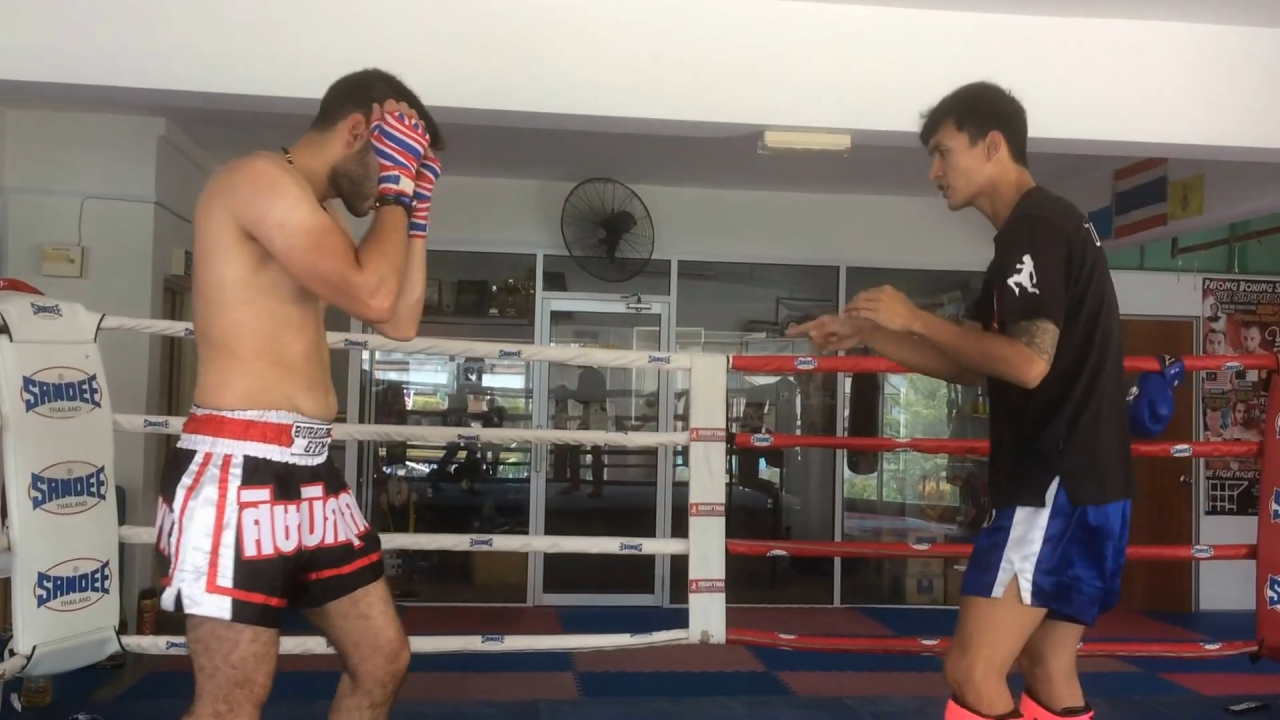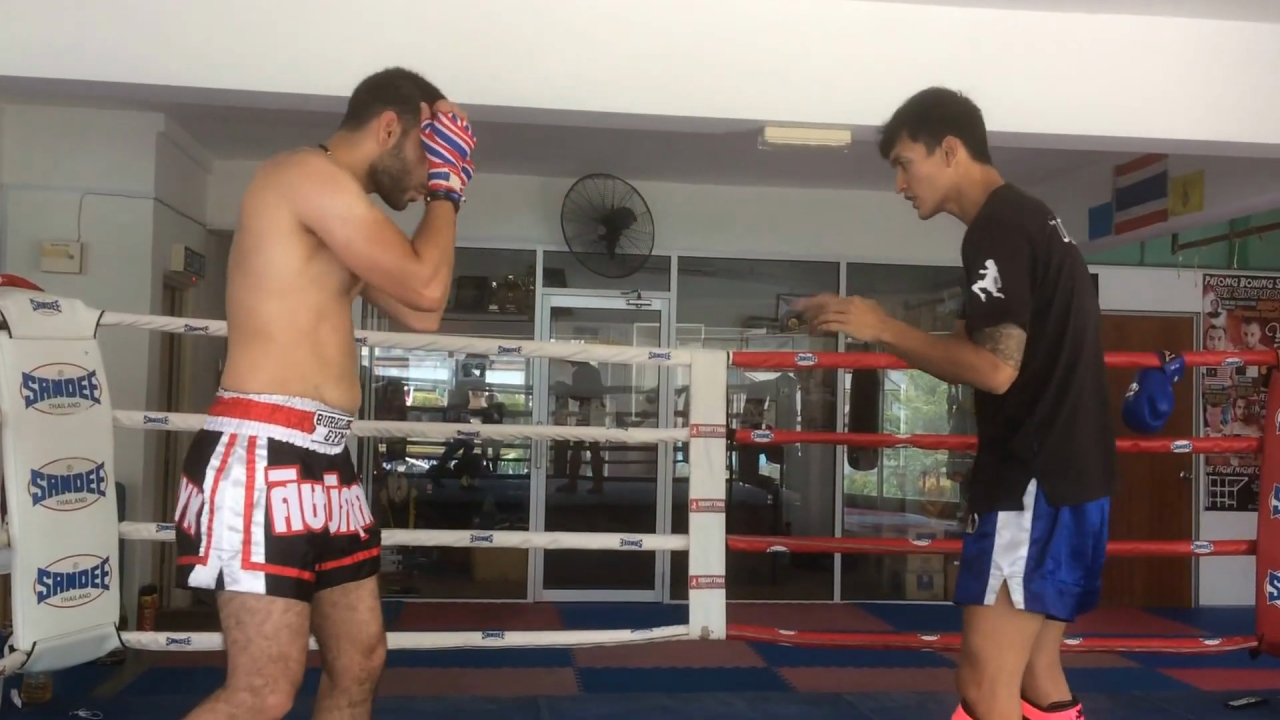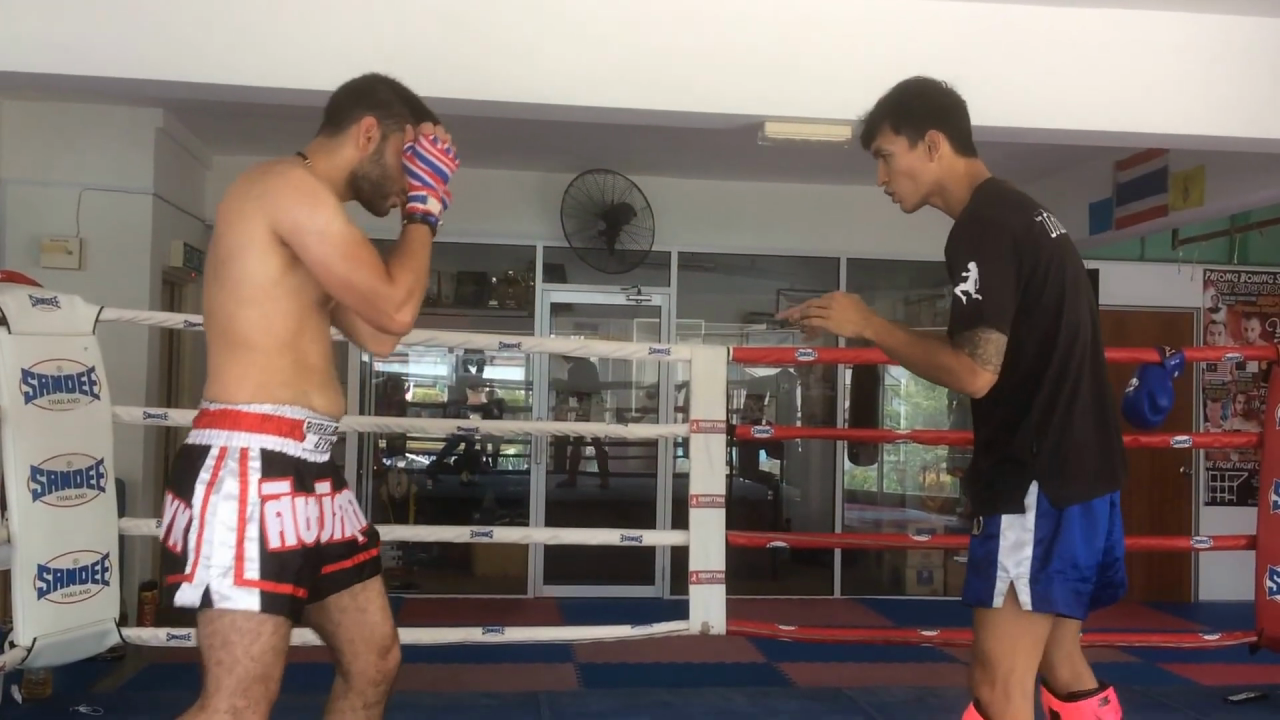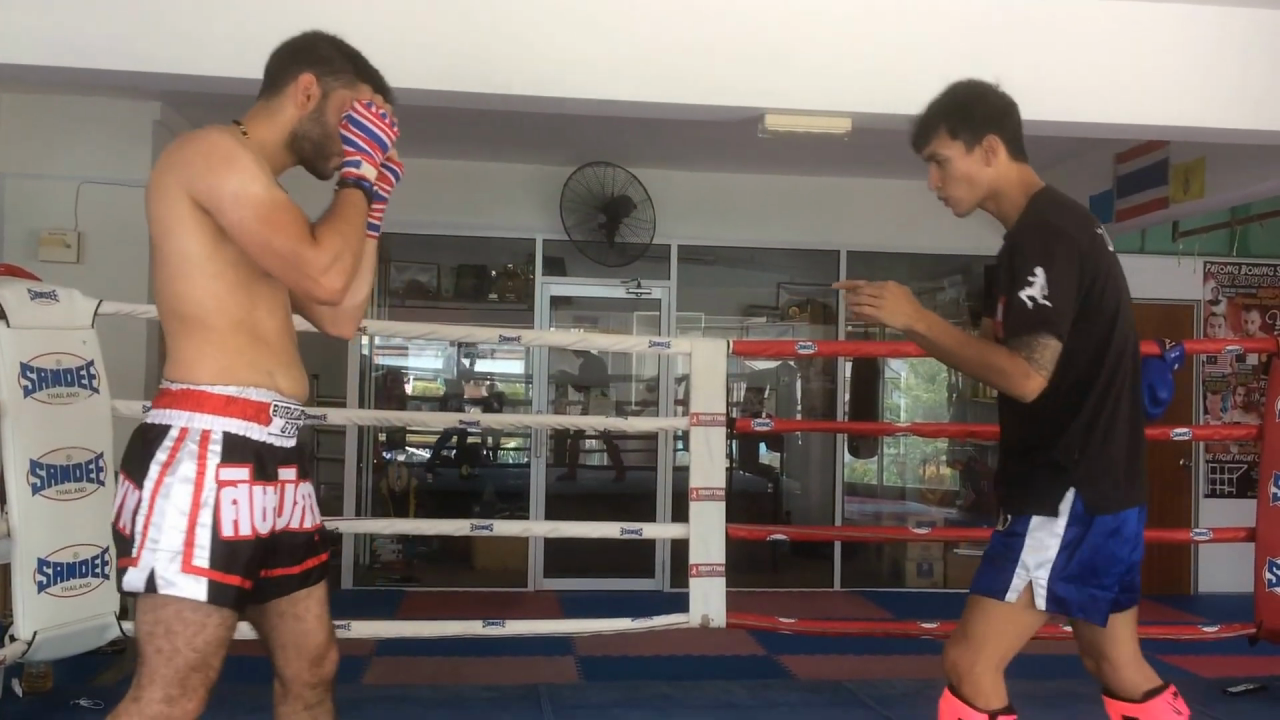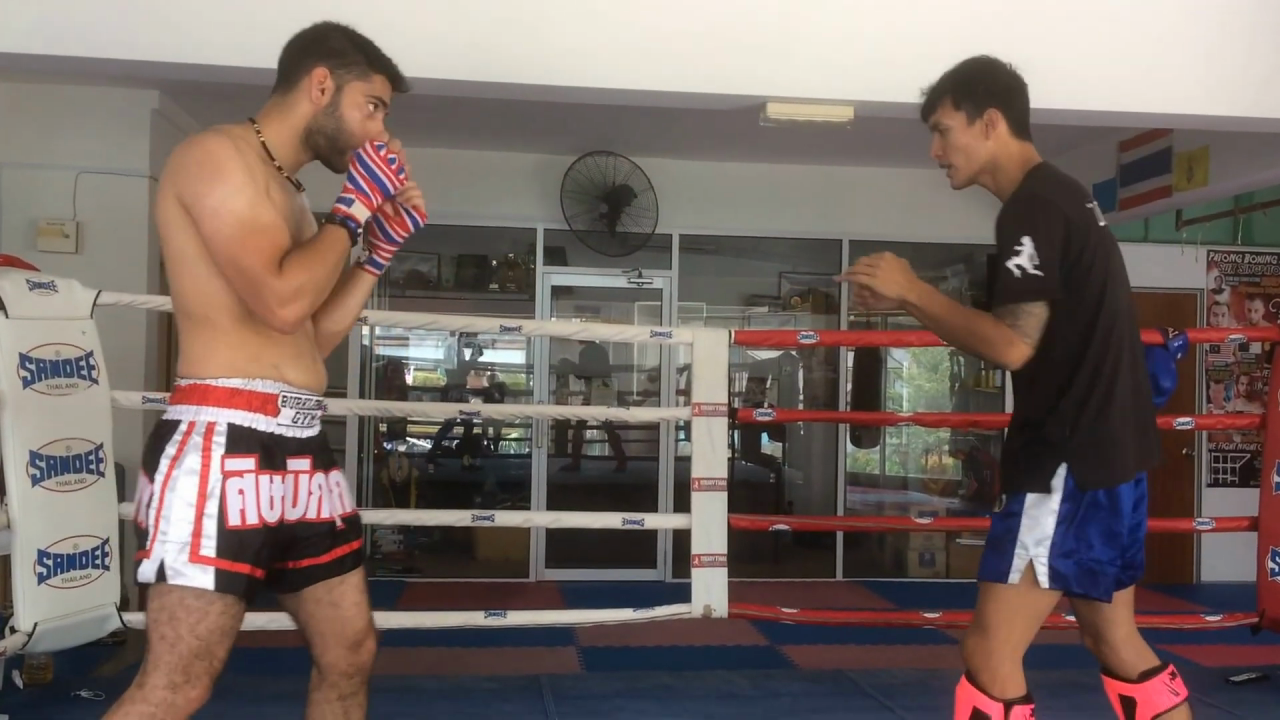
dt=0.3s
person 1, frame 1
left shoulder: (314, 218)
right shoulder: (259, 178)
left elbow: (401, 320)
right elbow: (372, 296)
left wrist: (415, 210)
right wrist: (396, 187)
left hip: (309, 471)
right hip: (238, 470)
left knee: (383, 660)
person 1, frame 2
left shoulder: (333, 209)
right shoulder: (310, 173)
left elbow: (421, 315)
right elbow: (424, 287)
left wrist: (442, 189)
right wrist: (445, 184)
left hip: (318, 458)
right hip: (261, 453)
left knee: (359, 663)
person 1, frame 3
left shoulder: (302, 215)
right shoulder: (289, 185)
left elbow: (378, 338)
right elbow: (394, 309)
left wrist: (420, 209)
right wrist: (426, 206)
left hip: (303, 471)
right hip: (247, 467)
left knee: (374, 661)
person 1, frame 4
left shoulder: (265, 195)
right shoulder: (215, 151)
left elbow: (343, 315)
right elbow: (321, 272)
left wrist: (372, 198)
right wrist: (361, 170)
left hip: (272, 457)
right hip: (207, 450)
person 1, frame 5
left shoulder: (286, 195)
right shoulder: (216, 155)
right elbow: (282, 302)
left wrist: (381, 247)
right wrist: (353, 207)
left hip: (301, 451)
right hip: (222, 447)
left knee: (350, 654)
person 2, frame 1
left shoulder: (1034, 228)
right shoulder: (1043, 229)
left elbow: (1028, 363)
right elbow: (970, 363)
left wrist: (916, 317)
right wrist: (867, 333)
left hip: (1055, 484)
right hip: (1081, 484)
person 2, frame 2
left shoulder: (997, 231)
right shoulder: (1032, 222)
left elbow: (995, 369)
right elbow: (983, 355)
left wrist: (885, 329)
right wrist: (866, 323)
left hip: (1035, 482)
right hip: (1073, 479)
person 2, frame 3
left shoulder: (981, 228)
right shoulder: (1023, 215)
left elbow: (975, 371)
left wrist: (869, 325)
right wrist: (862, 326)
left hip: (1036, 483)
right hip: (1081, 475)
right knee: (1059, 663)
person 2, frame 4
left shoulder: (1045, 235)
right shoulder: (1047, 231)
left elbow: (1025, 375)
right elbow: (996, 356)
left wrist: (919, 319)
right wrist: (899, 316)
left hip: (1066, 488)
right hip: (1098, 484)
left knee: (970, 663)
right knee: (1120, 667)
person 2, frame 5
left shoulder: (1034, 207)
right shoulder: (1056, 201)
left elbow: (1012, 344)
right elbow: (1012, 336)
left wrist: (915, 289)
right wrist: (906, 299)
left hip: (1066, 463)
right hip: (1103, 458)
left knee: (991, 652)
right knee: (1115, 641)
